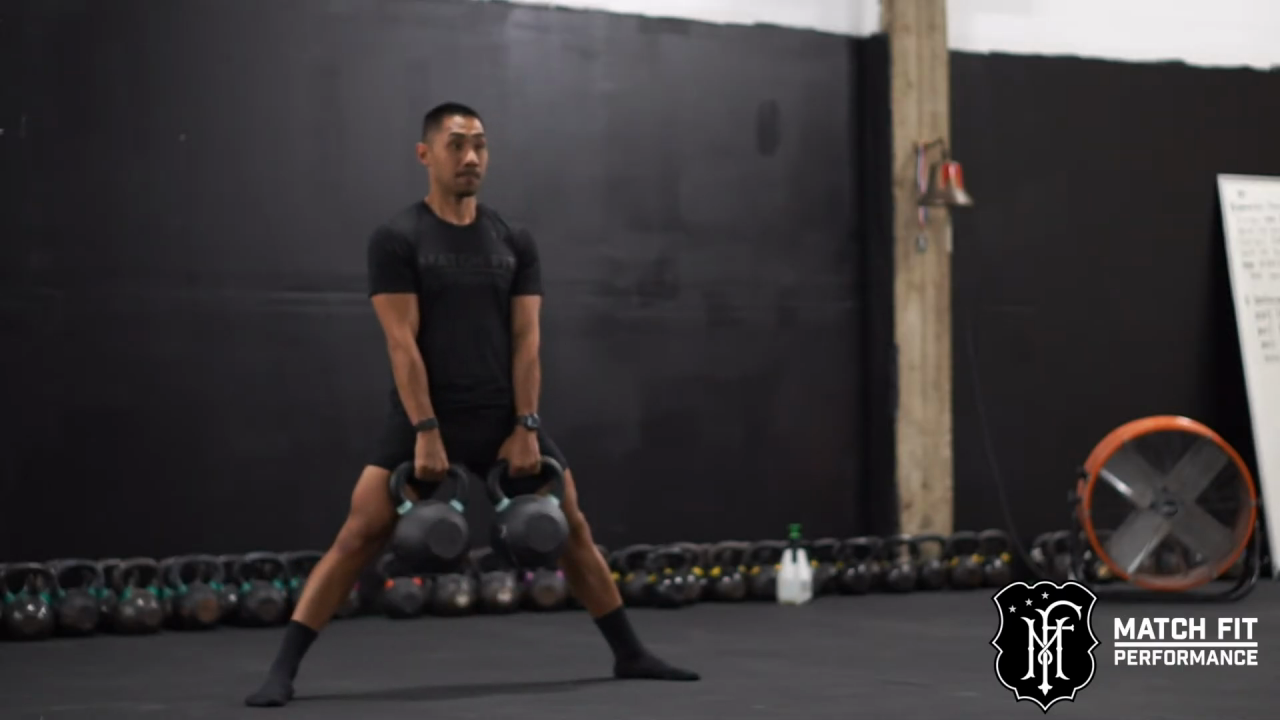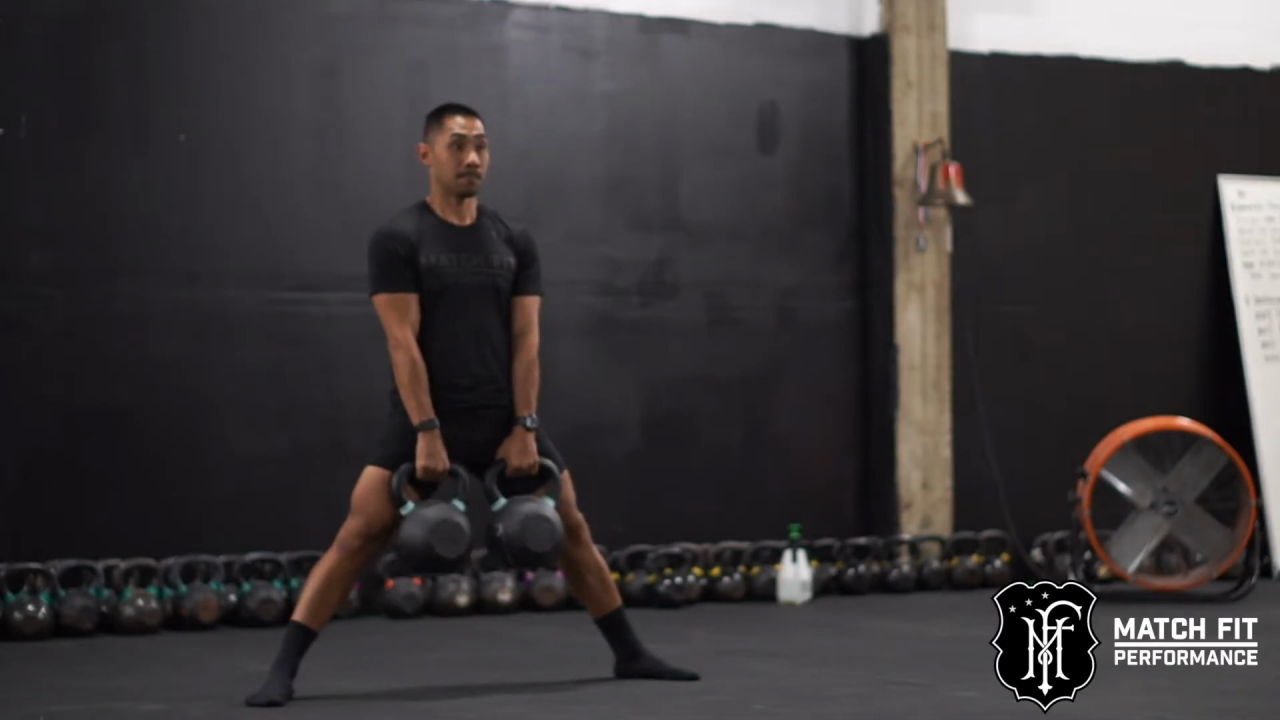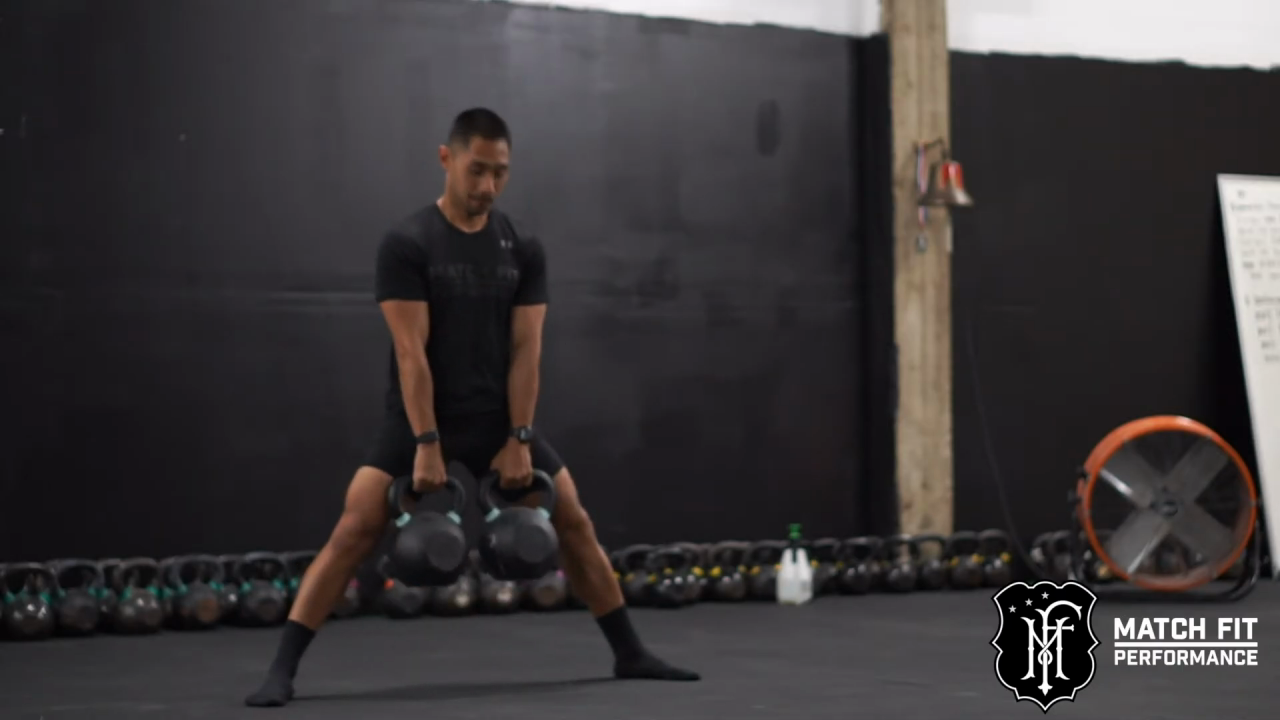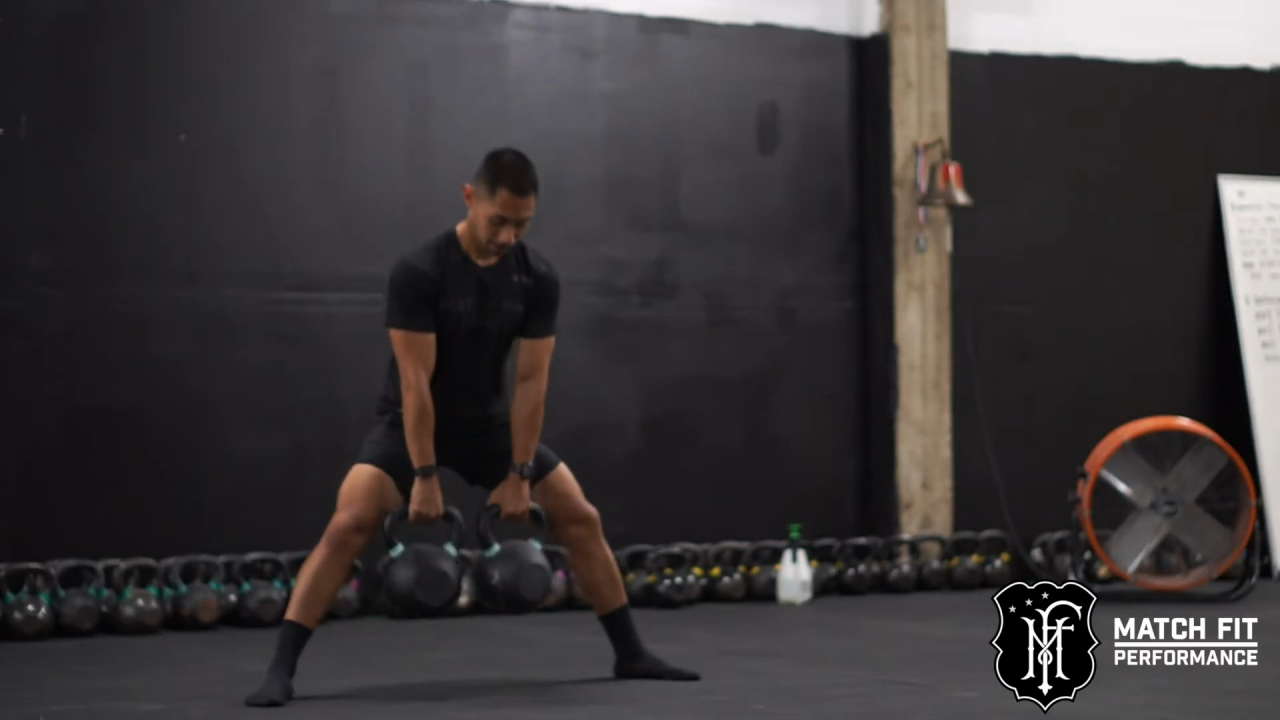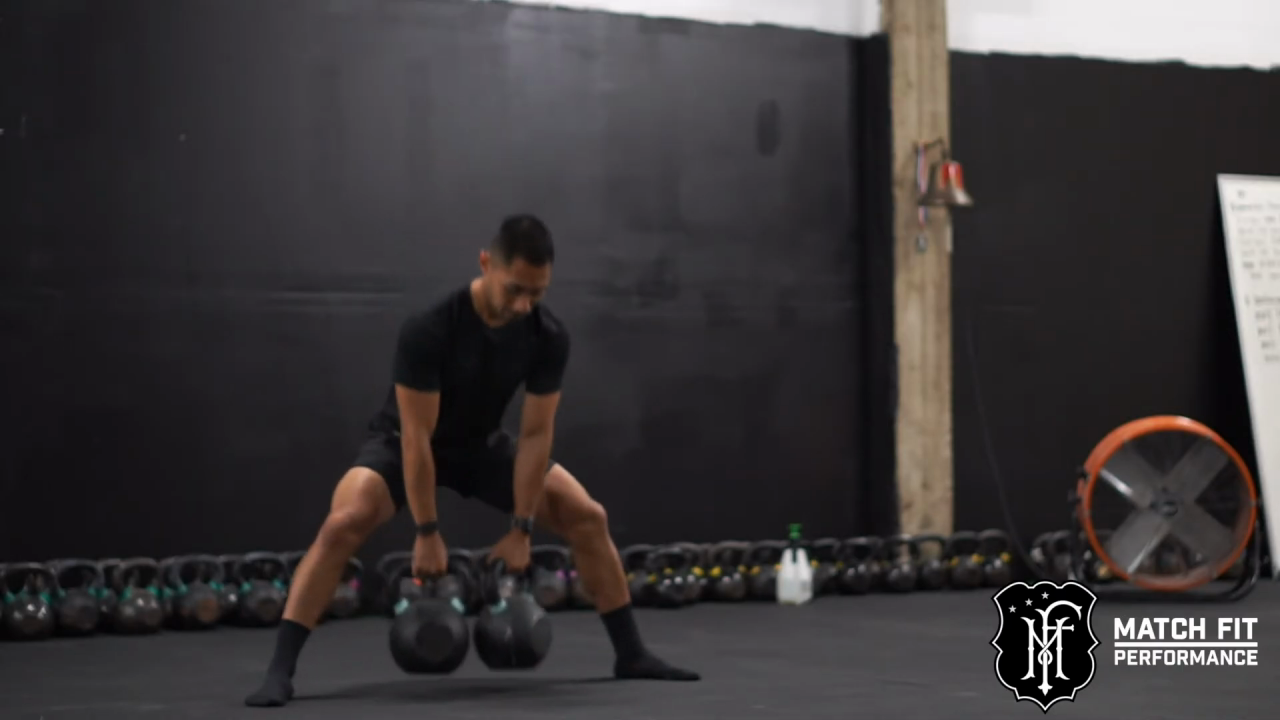
dt=0.3s
person 1, frame 1
left shoulder: (515, 243)
right shoulder: (396, 240)
left elbow: (526, 341)
right elbow: (403, 343)
left wrist: (526, 429)
right wrist: (426, 433)
left hip: (504, 420)
right hip: (425, 419)
left knee: (572, 531)
right knee: (359, 537)
left ankle: (631, 654)
right ankle: (282, 671)
person 1, frame 2
left shoulder: (515, 243)
right shoulder: (398, 238)
left elbow: (525, 341)
right elbow: (403, 343)
left wrist: (524, 429)
right wrist: (427, 433)
left hip: (502, 419)
right hip: (424, 420)
left knee: (572, 531)
right knee: (358, 537)
left ankle: (631, 654)
right ankle: (282, 671)
person 1, frame 3
left shoulder: (523, 248)
right shoulder: (406, 244)
left elbow: (525, 351)
right elbow: (411, 352)
left wrist: (519, 441)
right wrist: (427, 445)
left hip: (496, 419)
right hip: (418, 418)
left knee: (574, 526)
right knee: (354, 532)
left ankle: (630, 654)
right ankle: (281, 671)
person 1, frame 4
left shoulder: (538, 278)
right shoulder: (418, 271)
left elbow: (531, 380)
right elbow: (415, 382)
left wrist: (520, 475)
right wrist: (425, 477)
left hip: (490, 425)
right hip: (412, 425)
left knee: (582, 520)
right knee: (347, 527)
left ankle: (631, 653)
right ankle: (280, 669)
person 1, frame 5
left shoulder: (550, 337)
right shoulder: (428, 328)
left elbow: (536, 434)
right elbow: (416, 436)
left wrist: (520, 529)
right wrist: (427, 533)
left hip: (483, 445)
right hip: (403, 443)
left knee: (588, 517)
right knee: (344, 523)
left ankle: (631, 653)
right ankle: (280, 670)
